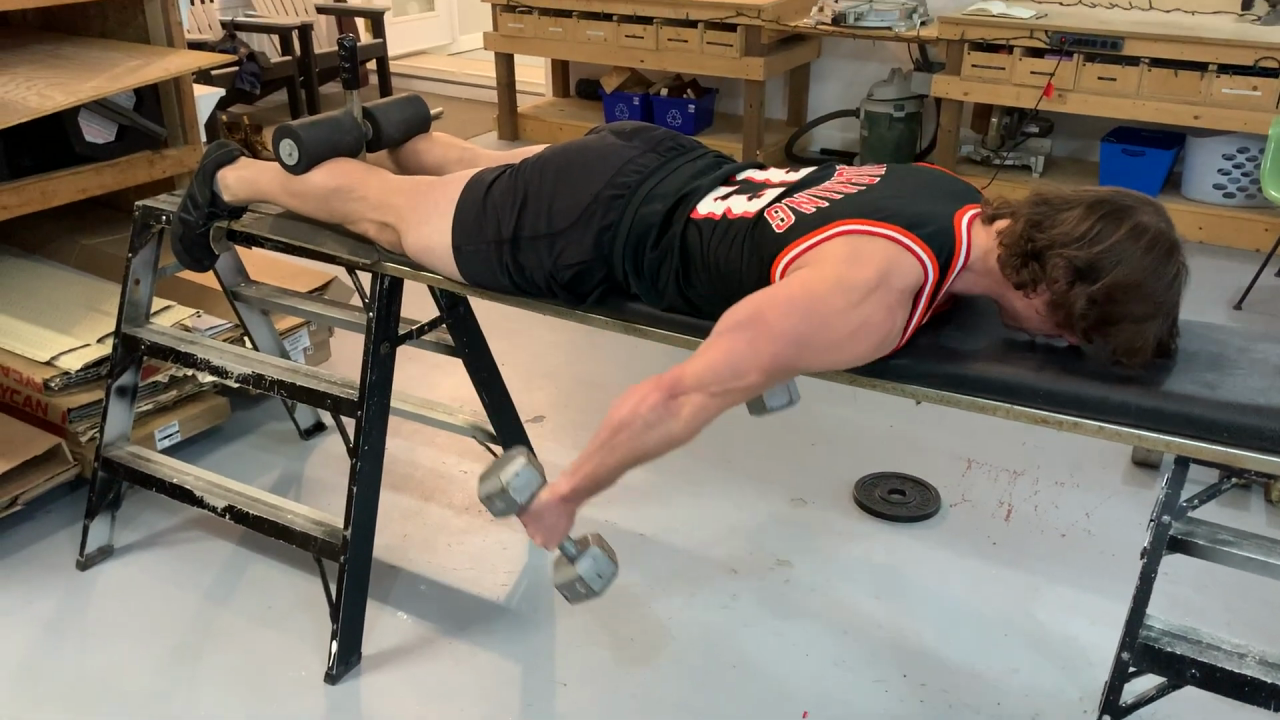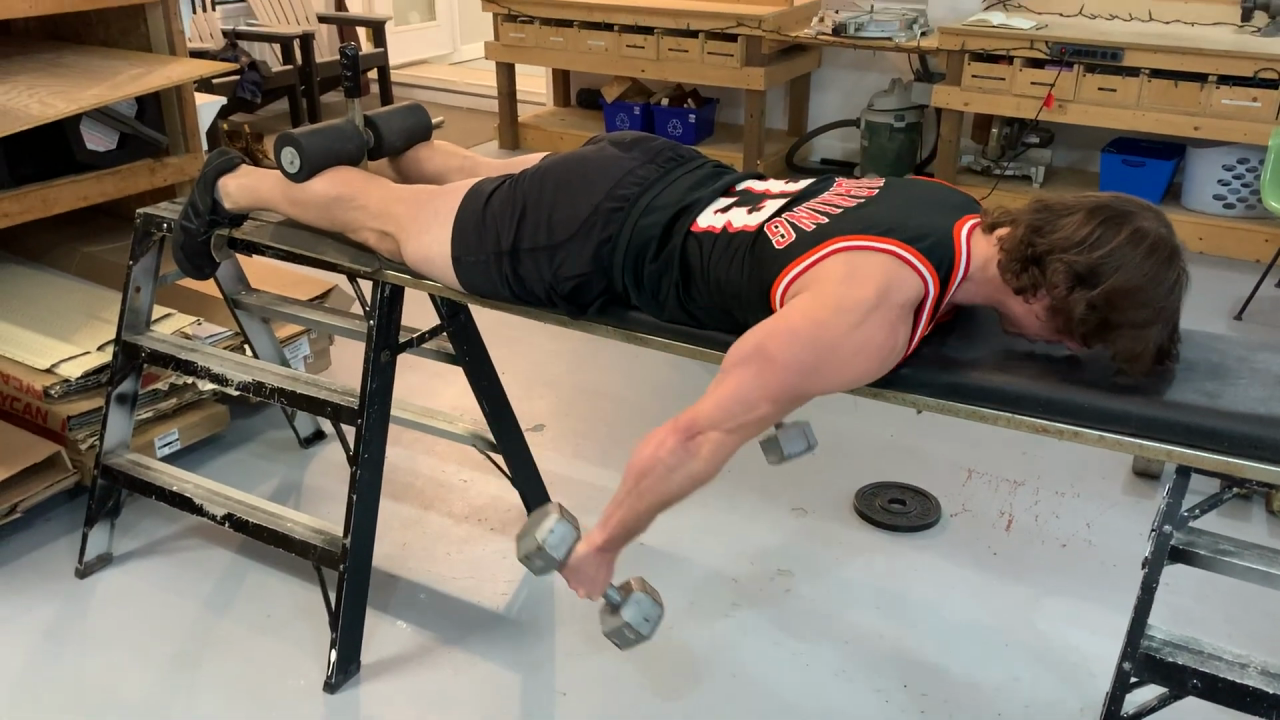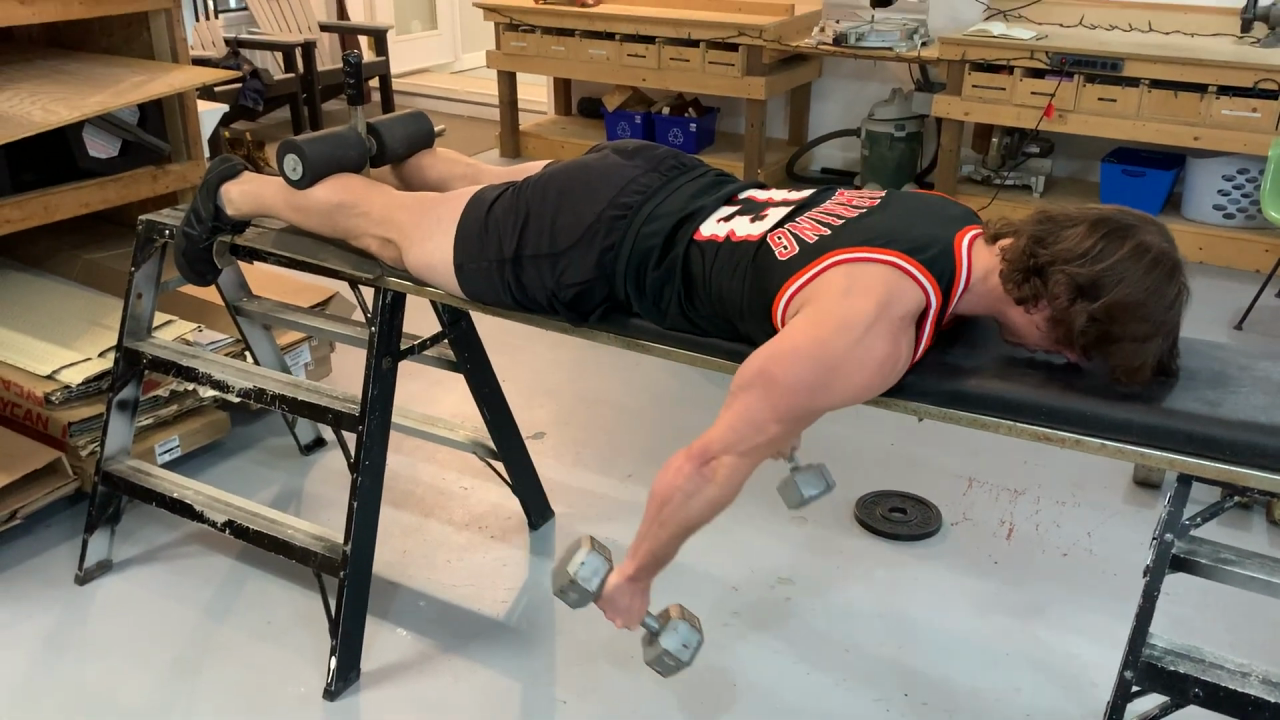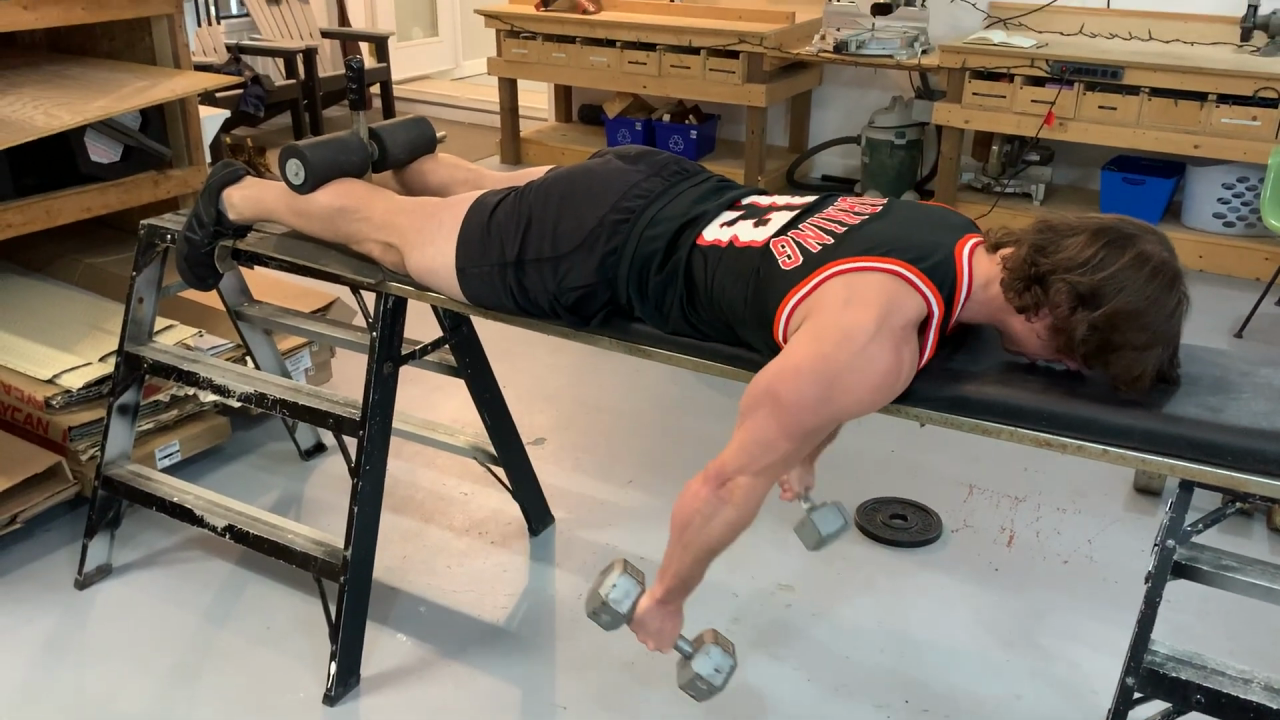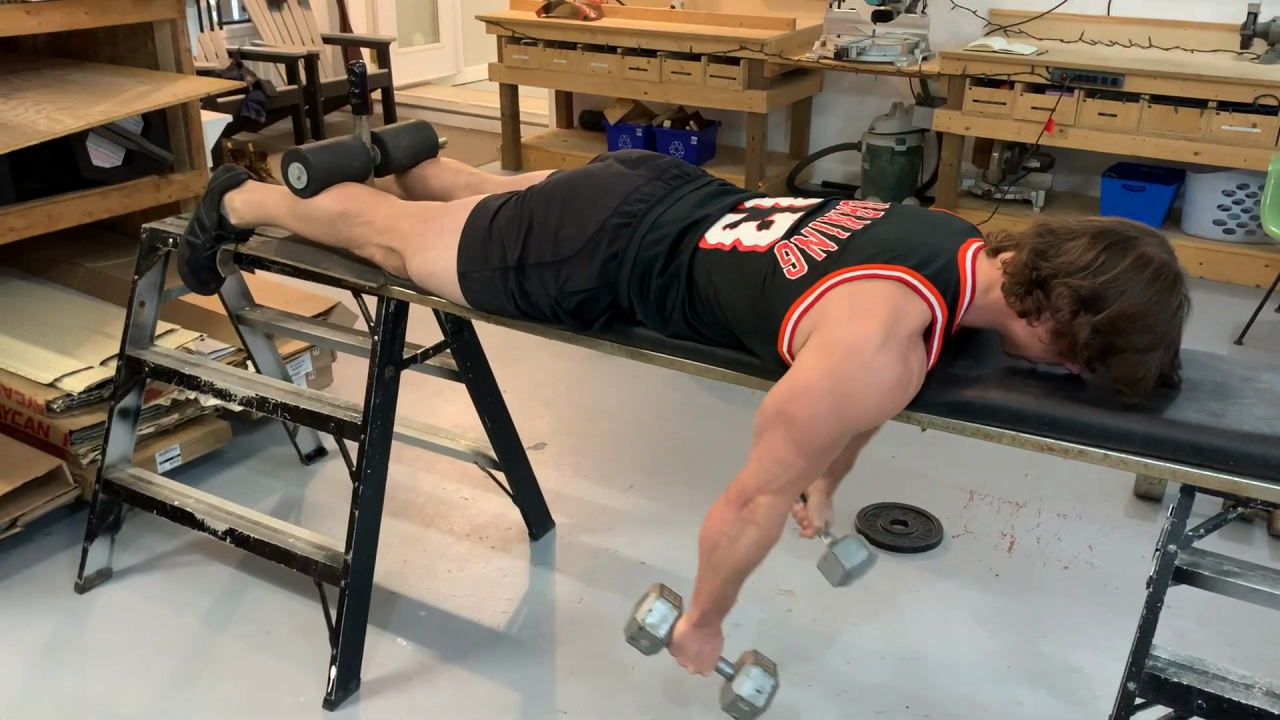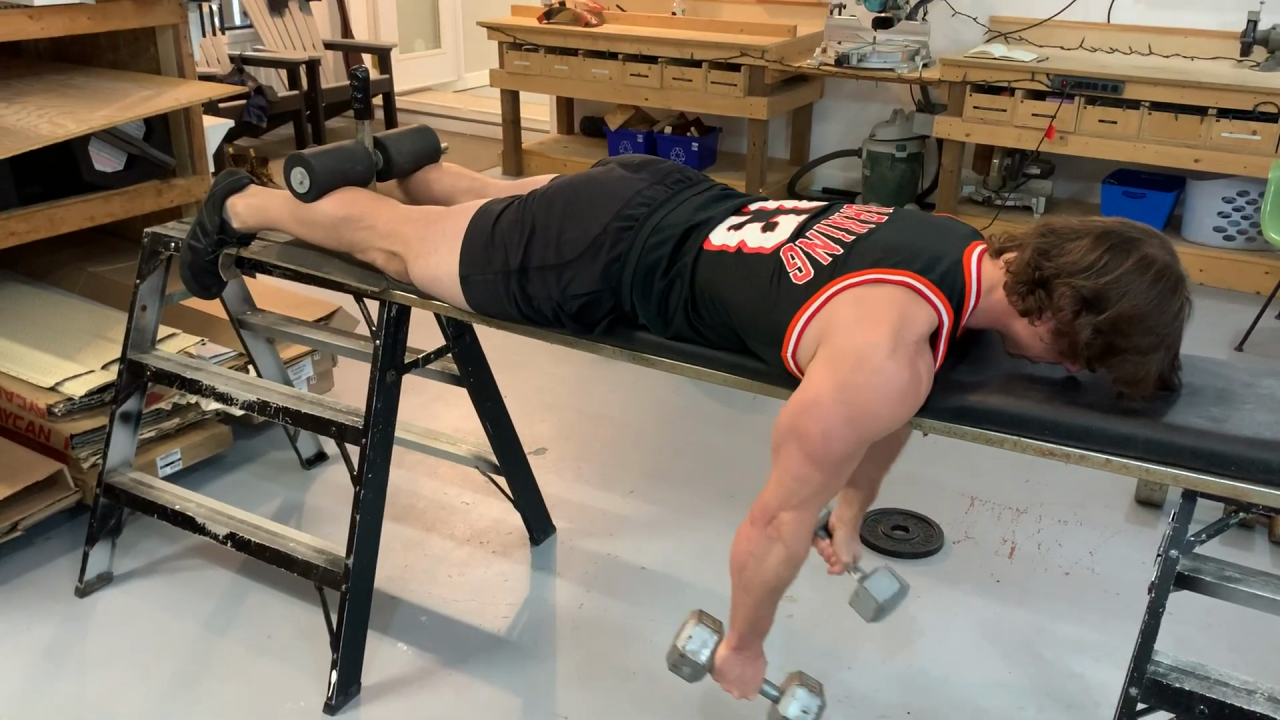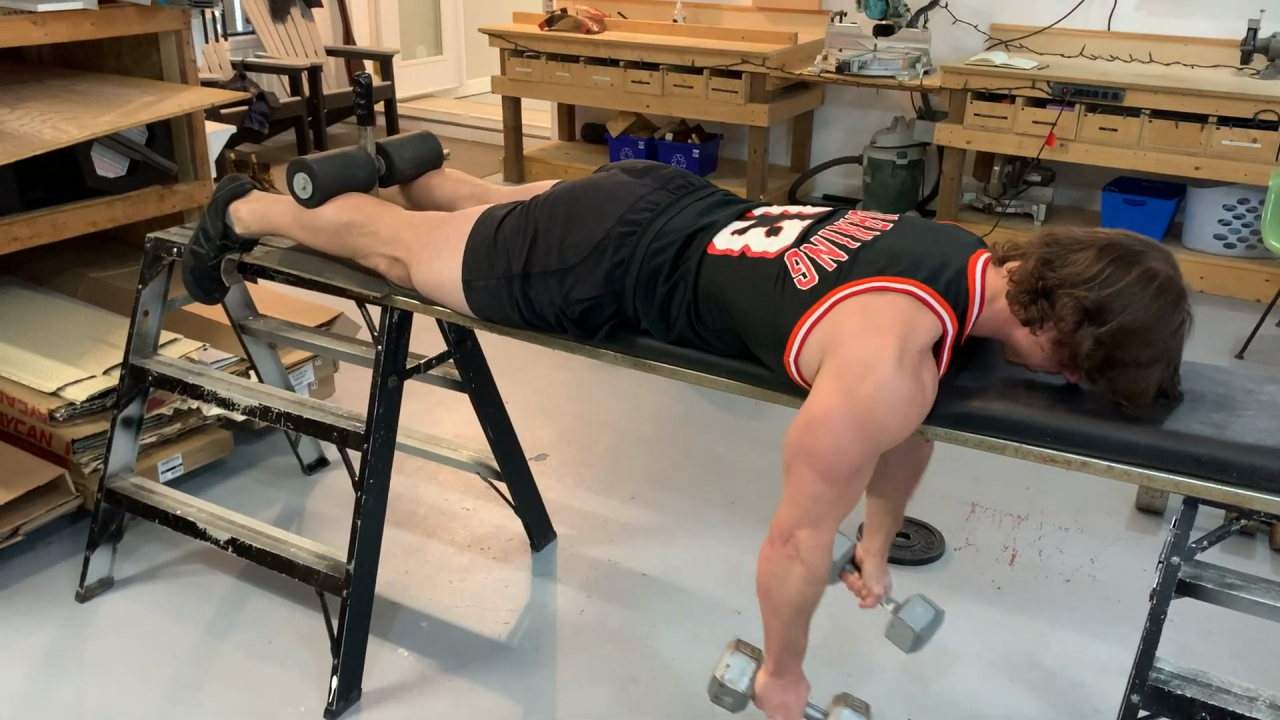
dt=0.2s
person 1, frame 1
left shoulder: (956, 199)
right shoulder: (873, 299)
right elbow: (682, 393)
left wrist: (773, 337)
right wrist: (563, 497)
left hip: (648, 162)
right hip: (595, 232)
left knee: (477, 164)
right knee: (389, 214)
right ankle: (235, 179)
person 1, frame 2
left shoulder: (958, 213)
right shoulder: (873, 315)
right elbow: (700, 432)
left wrist: (784, 369)
right wrist: (599, 547)
left hip: (648, 174)
right hip: (593, 239)
left knee: (474, 171)
right knee: (387, 219)
right ankle: (235, 187)
person 1, frame 3
left shoulder: (961, 226)
right shoulder: (874, 327)
right elbow: (715, 456)
left wrist: (797, 411)
right wrist: (632, 577)
left hip: (649, 180)
right hip: (595, 249)
left knee: (481, 179)
right knee: (386, 229)
right ankle: (236, 194)
person 1, frame 4
left shoulder: (962, 238)
right shoulder: (876, 337)
right elbow: (729, 478)
left wrist: (808, 451)
right wrist: (663, 600)
left hip: (655, 188)
right hip: (596, 254)
left knee: (485, 183)
right knee: (391, 234)
right ankle: (238, 197)
person 1, frame 5
left shoulder: (962, 244)
right shoulder: (878, 347)
right elbow: (752, 499)
left wrist: (828, 483)
right wrist: (701, 622)
left hip: (654, 193)
right hip: (596, 257)
left knee: (480, 189)
right knee: (392, 238)
right ankle: (239, 201)
person 1, frame 6
left shoulder: (963, 248)
right shoulder: (884, 353)
right elbow: (775, 517)
left wrist: (853, 515)
right wrist: (742, 645)
left hip: (654, 197)
right hip: (597, 261)
left knee: (481, 194)
right knee: (394, 240)
right ankle: (242, 207)
person 1, frame 7
left shoulder: (967, 255)
right shoulder: (889, 362)
left elbow: (906, 427)
right elbow: (795, 537)
left wrist: (878, 548)
left hip: (660, 201)
right hip: (601, 266)
left knee: (487, 202)
right knee: (398, 247)
right ankle: (244, 209)
